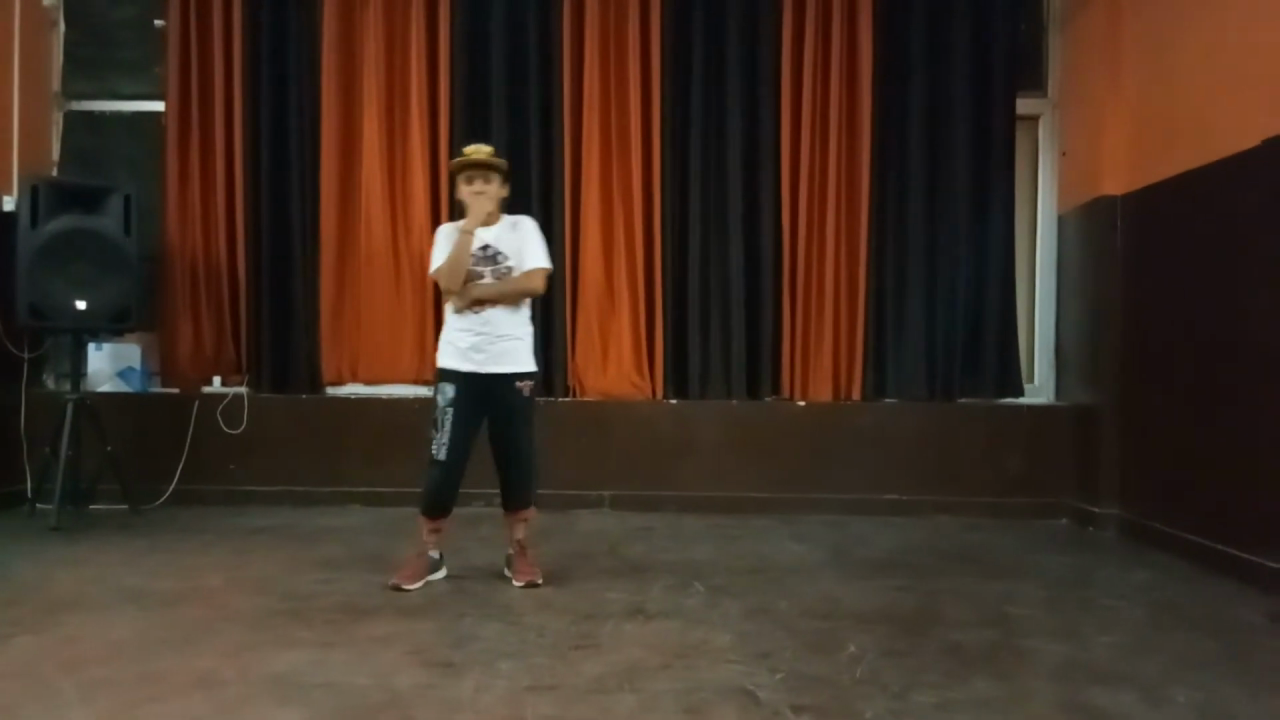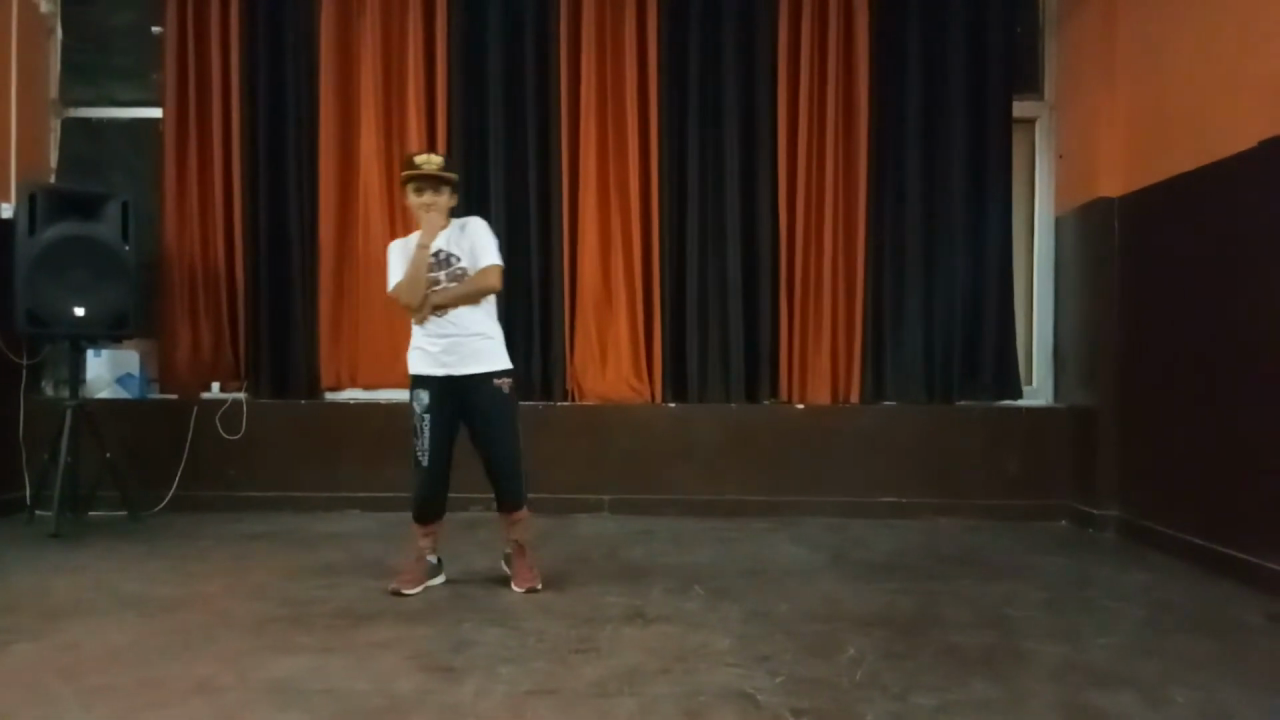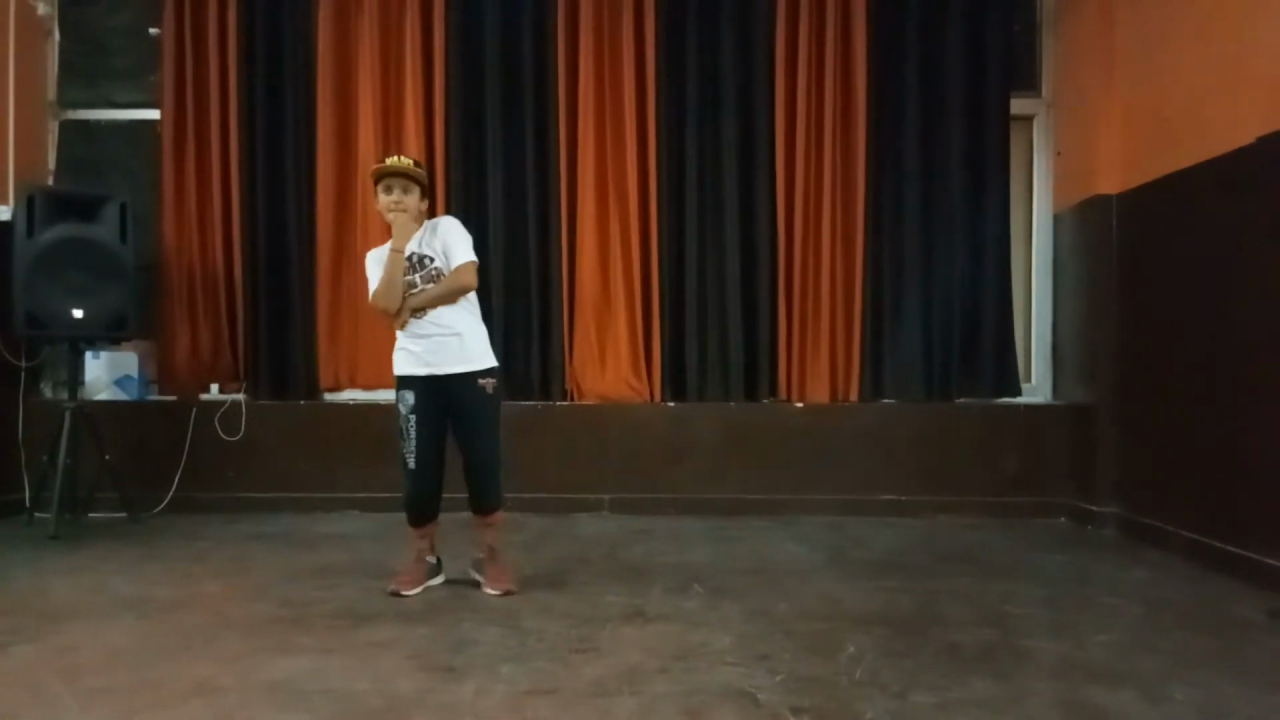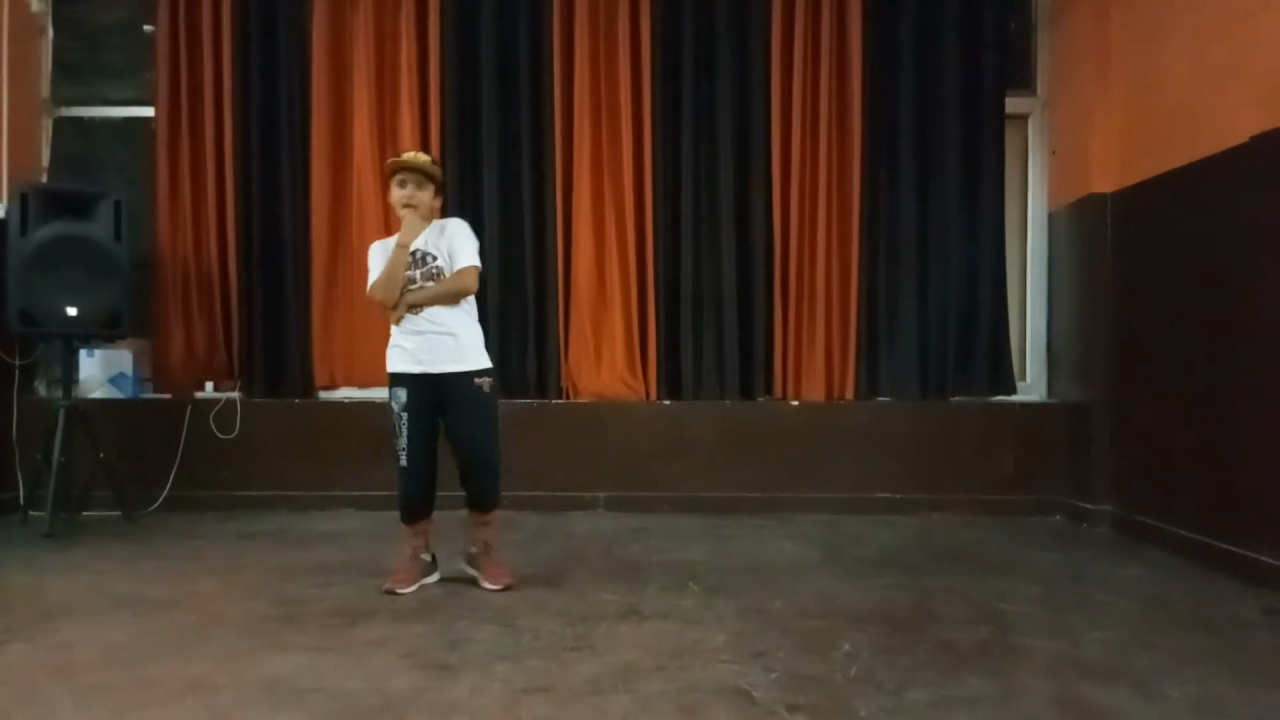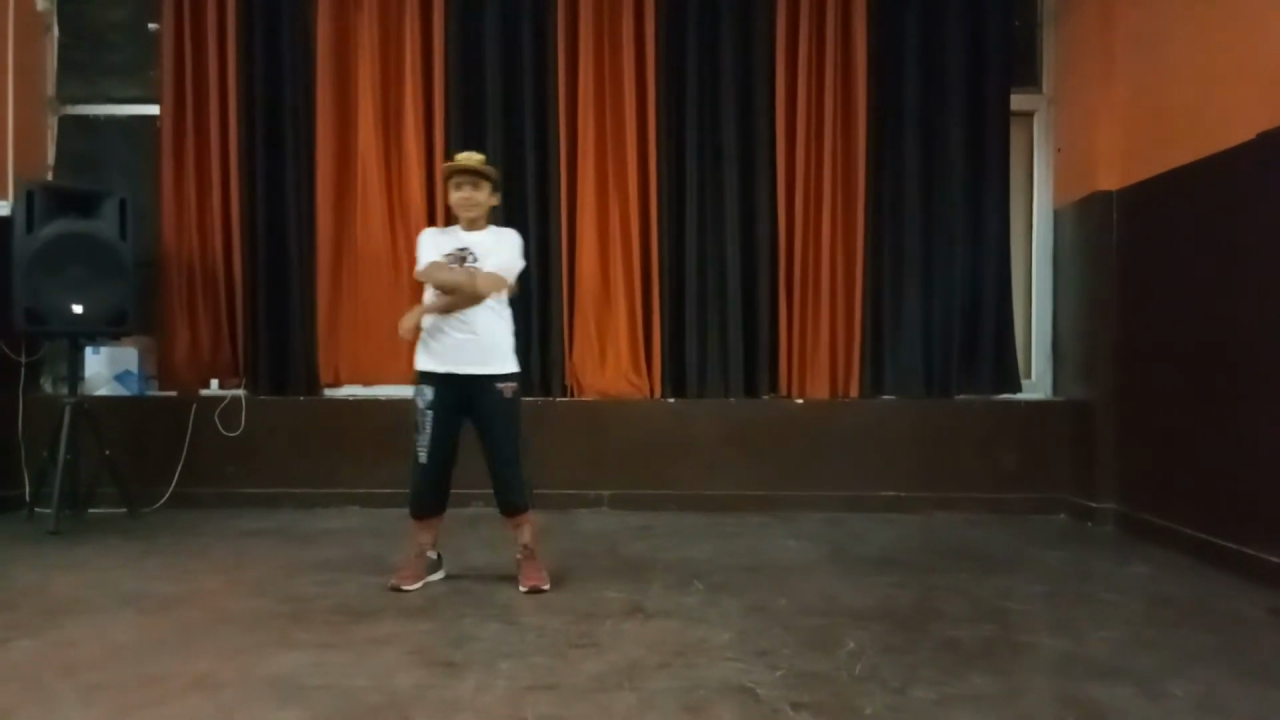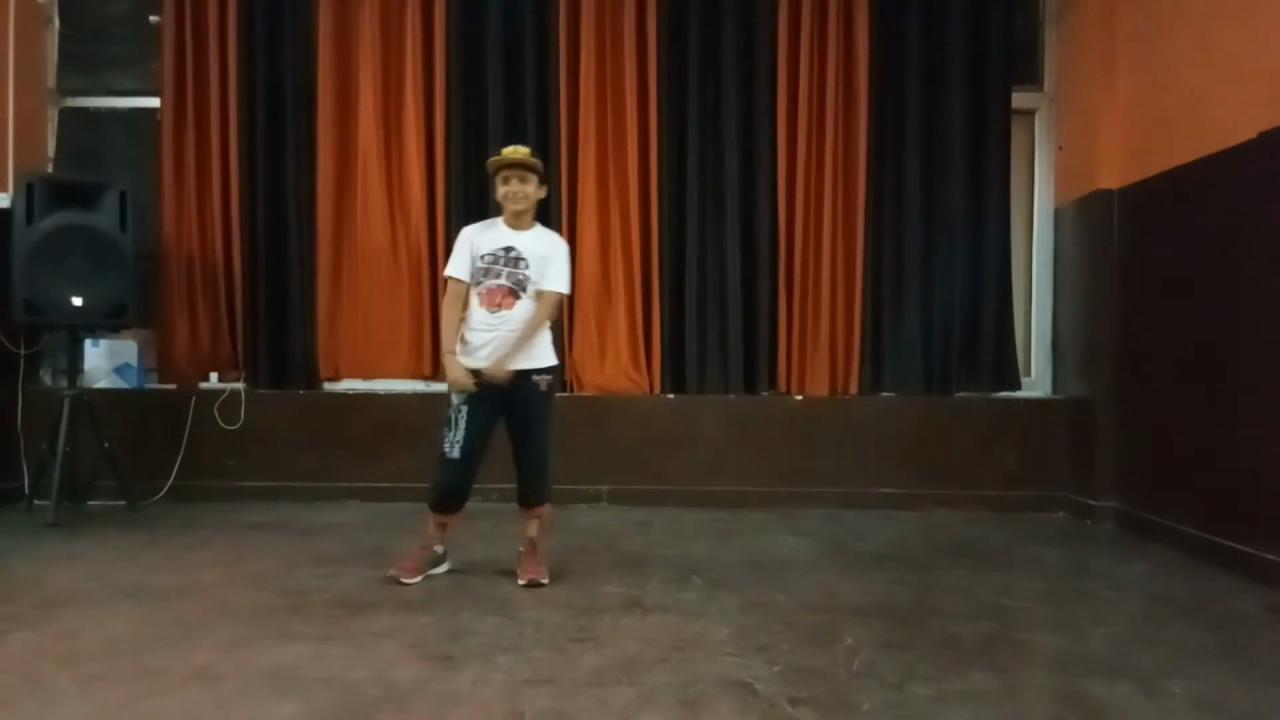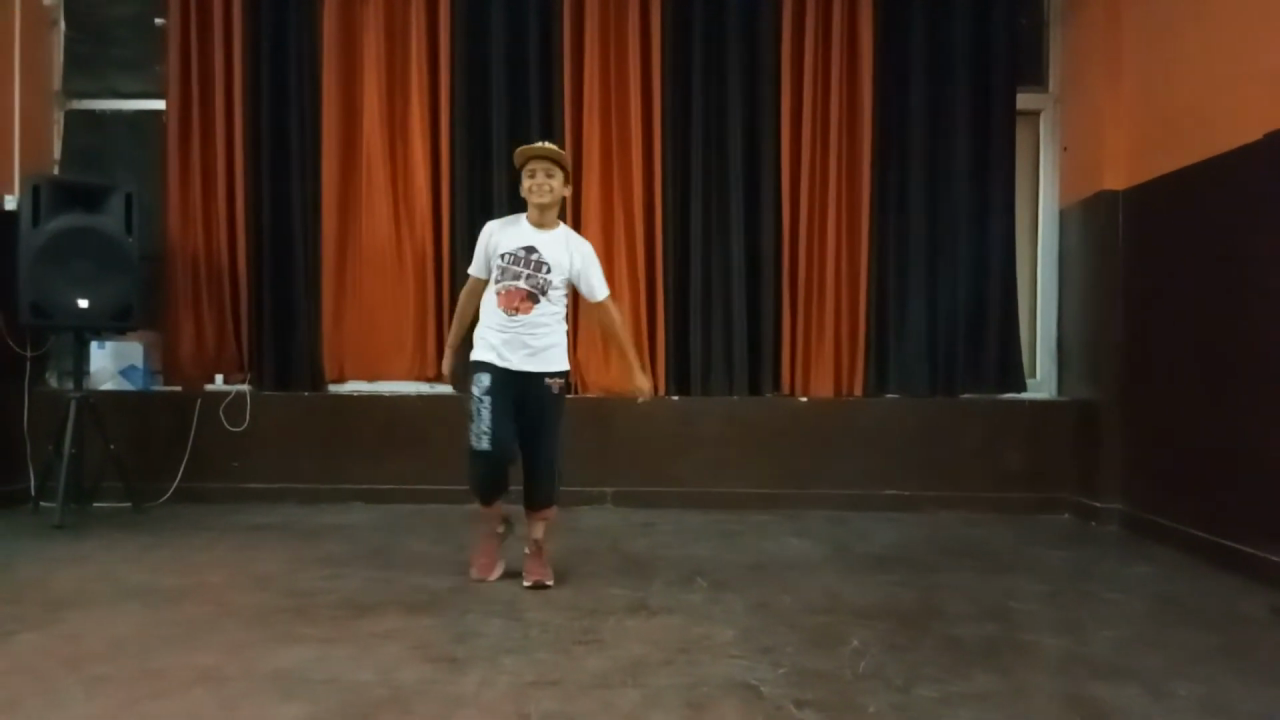
dt=0.3s
person 1, frame 1
left shoulder: (523, 227)
right shoulder: (449, 233)
left elbow: (534, 283)
right elbow: (448, 284)
left wrist: (475, 291)
right wrist: (470, 227)
left hip: (512, 364)
right hip: (458, 364)
left knee: (517, 461)
right knee: (446, 459)
left ankle: (519, 551)
right ankle: (429, 553)
person 1, frame 2
left shoulder: (473, 228)
right shoulder: (400, 249)
left elbow: (490, 281)
right elbow: (408, 300)
left wrist: (433, 299)
right wrist: (426, 240)
left hip: (488, 365)
right hip: (430, 370)
left knee: (504, 461)
right knee: (430, 466)
left ankle: (518, 551)
right ankle: (426, 557)
person 1, frame 3
left shoulder: (447, 228)
right shoulder: (377, 257)
left elbow: (467, 279)
right elbow: (387, 306)
left wrist: (413, 302)
right wrist: (399, 245)
left hip: (471, 364)
right hip: (416, 371)
left knee: (483, 462)
right knee: (420, 468)
left ankle: (489, 554)
right ankle: (424, 558)
person 1, frame 4
left shoulder: (456, 230)
right shoulder: (381, 250)
left elbow: (466, 283)
right elbow: (382, 297)
left wrist: (409, 298)
right wrist: (403, 242)
left hip: (466, 365)
right hip: (411, 369)
left knee: (481, 458)
right knee: (414, 465)
left ankle: (481, 549)
right ankle: (420, 557)
person 1, frame 5
left shoulder: (506, 239)
right shoulder: (432, 237)
left elbow: (485, 289)
right elbow: (433, 275)
left wrist: (425, 310)
right wrist: (467, 281)
left hip: (493, 368)
right hip: (438, 368)
left knee: (506, 463)
right knee: (431, 464)
left ankle: (527, 554)
right ankle: (425, 554)
person 1, frame 6
left shoulder: (553, 245)
right shoulder: (473, 235)
left elbow: (546, 309)
right elbow: (452, 300)
left wrist: (506, 358)
right wrist: (455, 357)
left hip: (531, 367)
right hip: (473, 365)
left knee: (533, 460)
right knee: (457, 458)
left ankle: (531, 548)
right ankle: (433, 548)
person 1, frame 7
left shoulder: (577, 248)
right shoulder: (495, 232)
left elbow: (605, 309)
right elbow: (473, 291)
left wrist: (635, 369)
right wrist: (450, 349)
left hip: (546, 368)
right hip: (491, 360)
left knee: (542, 462)
right knee: (489, 451)
left ankle: (536, 549)
right ankle: (493, 529)
